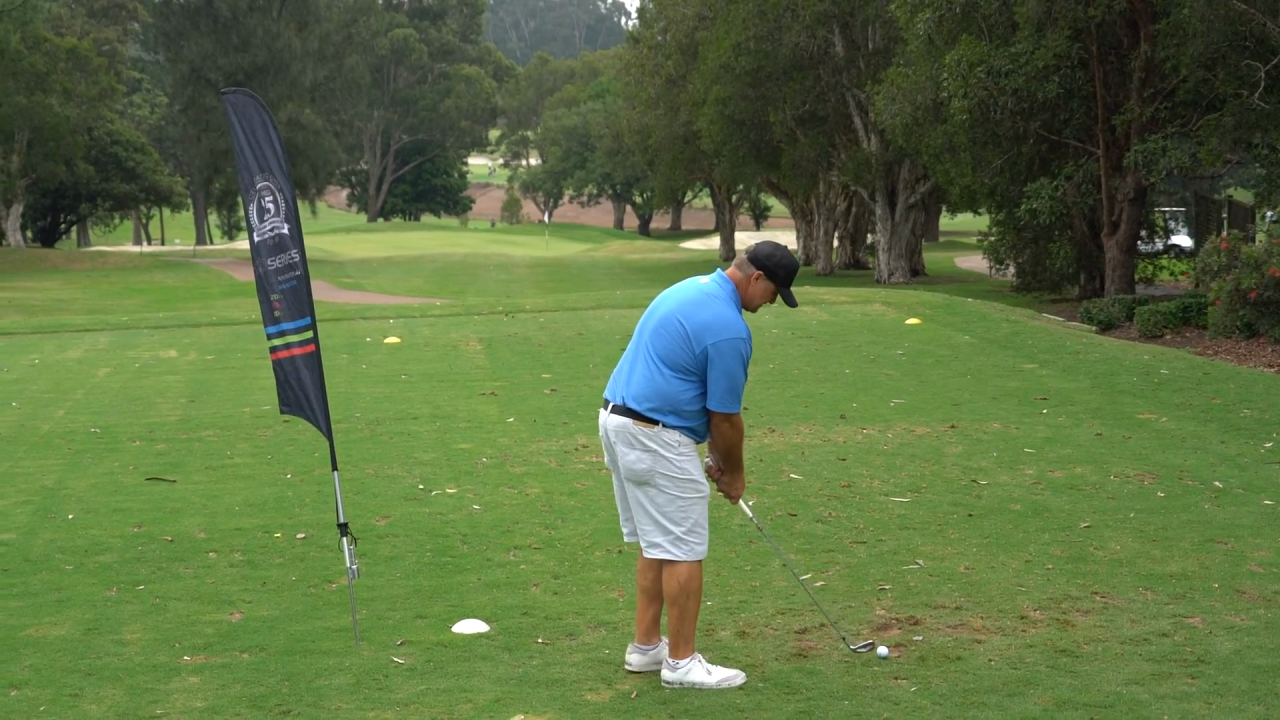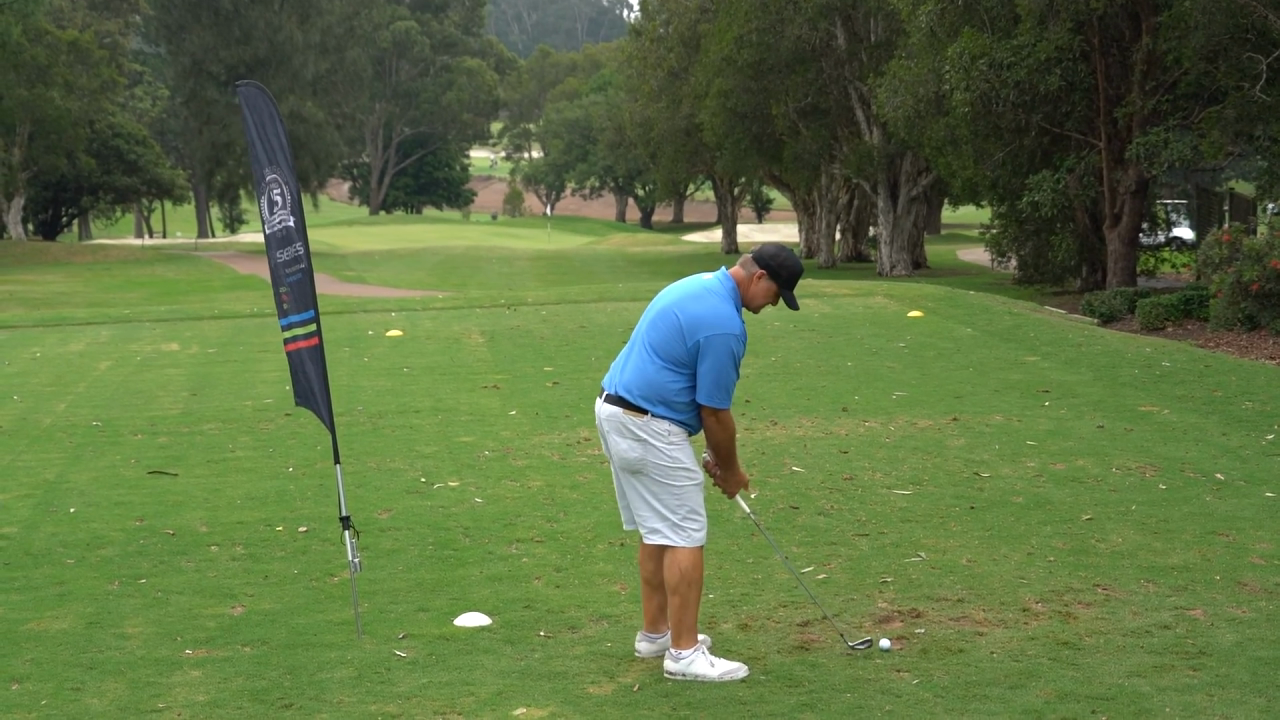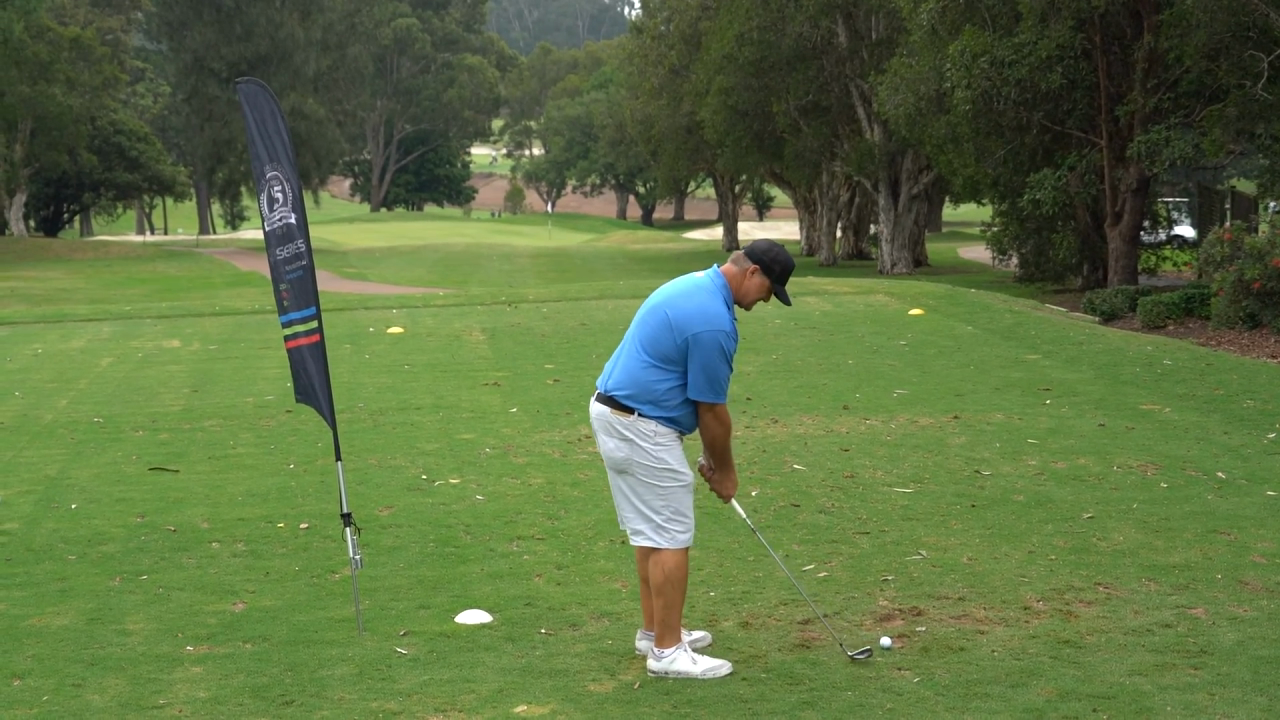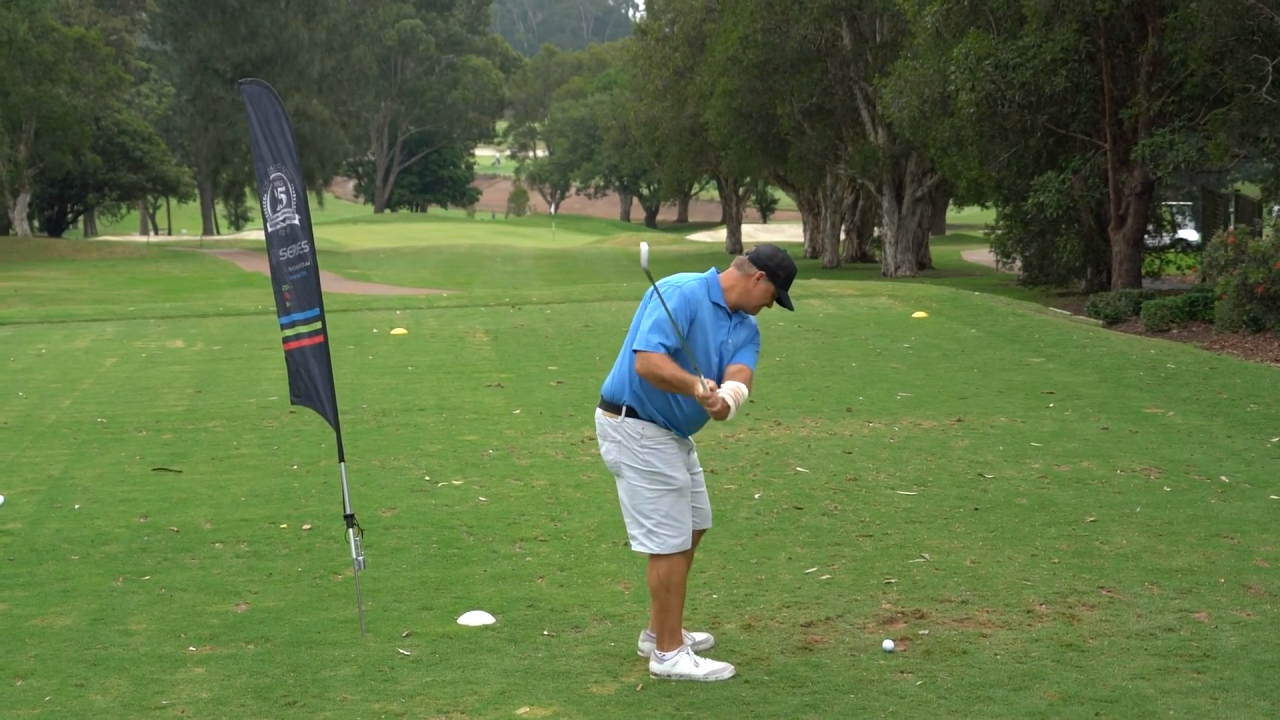
dt=0.4s
person 1, frame 1
left shoulder: (693, 289)
right shoulder: (728, 328)
right elbow: (726, 417)
left wrist: (715, 457)
right wrist: (734, 472)
left hip: (619, 420)
right hip: (654, 436)
left knee: (655, 542)
right knee: (683, 549)
left ankle: (646, 646)
right ankle: (681, 661)
person 1, frame 2
left shoulder: (702, 286)
right shoulder: (723, 323)
right elbow: (715, 413)
left wrist: (718, 456)
right wrist: (731, 470)
left hip: (619, 412)
right hip: (648, 425)
left knee: (656, 531)
right knee: (684, 535)
left ankle: (656, 632)
right ankle: (684, 652)
person 1, frame 3
left shoulder: (700, 289)
right shoulder: (710, 319)
left elbow: (714, 393)
right elbow: (710, 408)
left wrist: (718, 457)
right wrist: (725, 469)
left hip: (624, 417)
right hip: (640, 426)
left knee: (653, 532)
right knee: (671, 537)
left ankle: (655, 631)
right ankle: (667, 651)
person 1, frame 4
left shoulder: (746, 328)
right shoulder: (680, 292)
left elbow: (740, 379)
right elbow: (645, 362)
left wrist: (727, 396)
right wrist: (695, 386)
left hip: (671, 433)
right hip: (636, 429)
left knee: (691, 528)
right knee: (669, 541)
left ankle: (660, 631)
right ankle: (669, 653)
